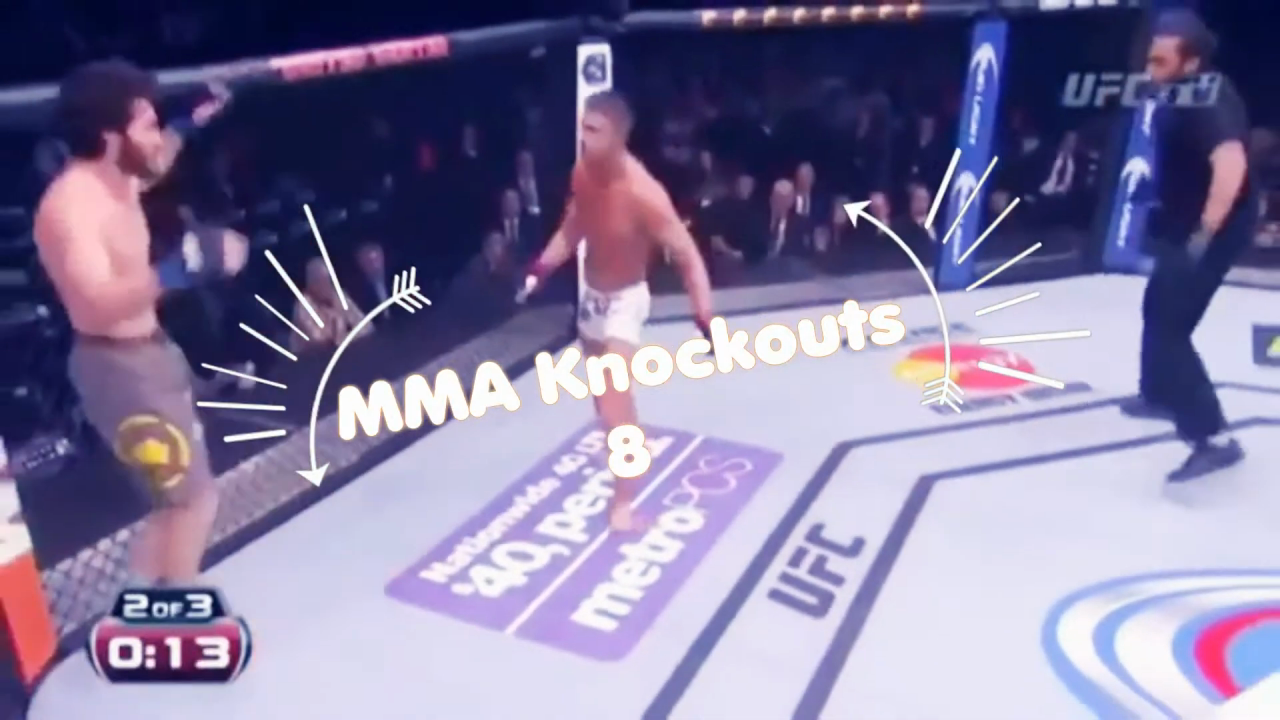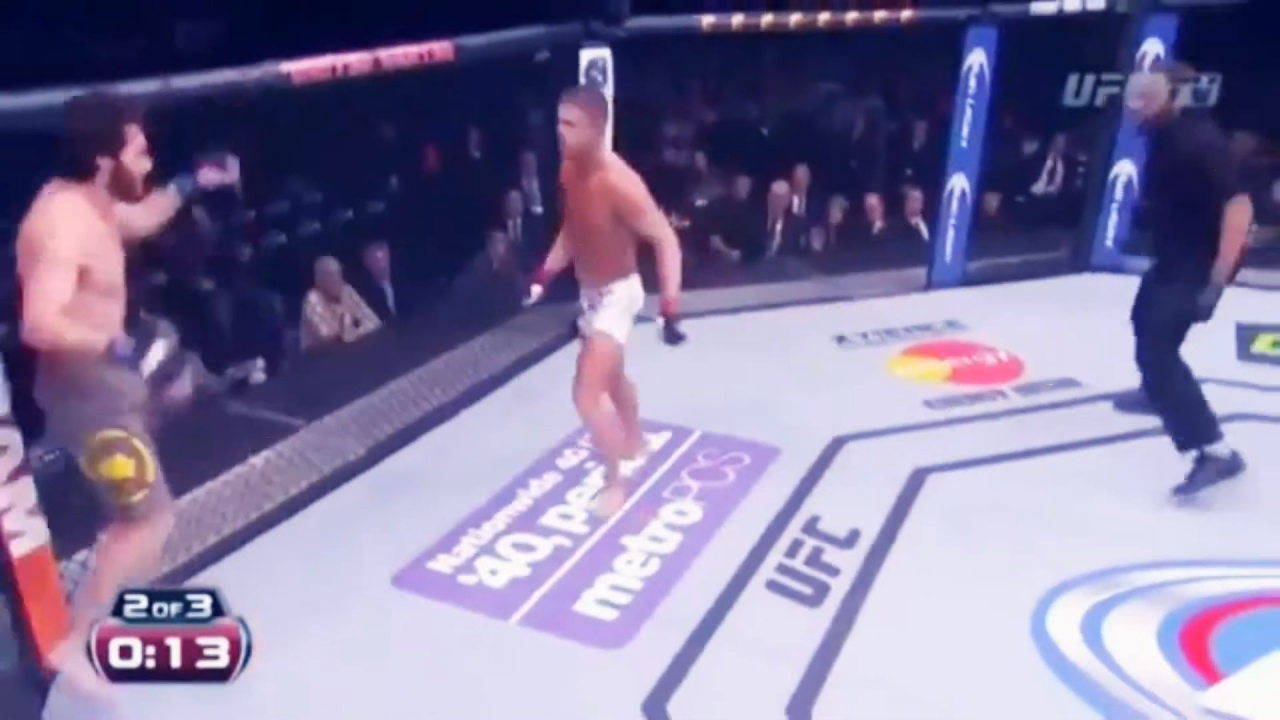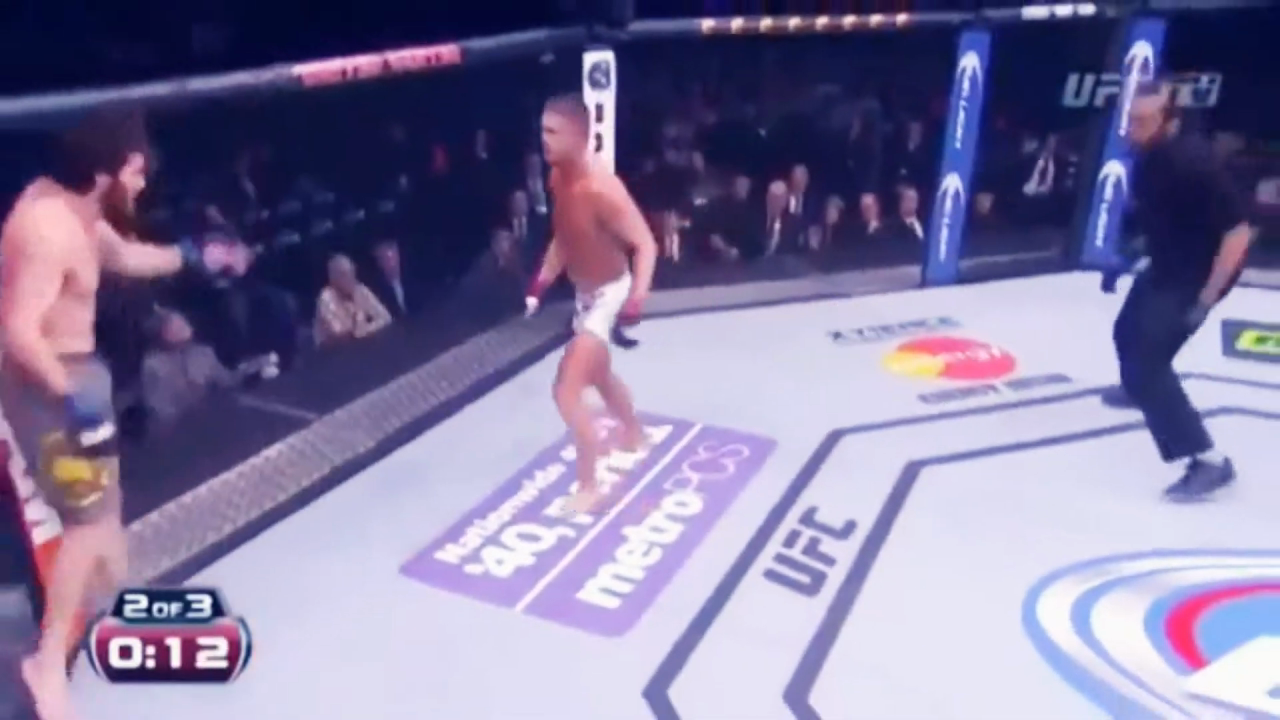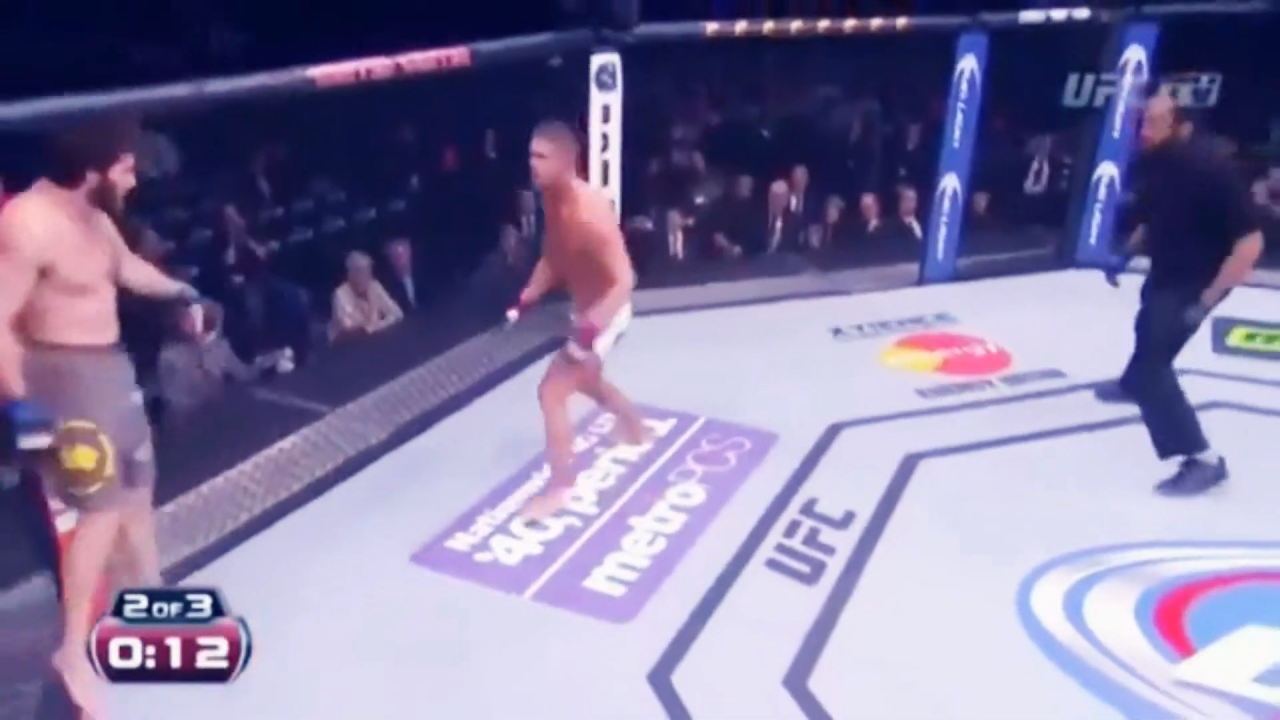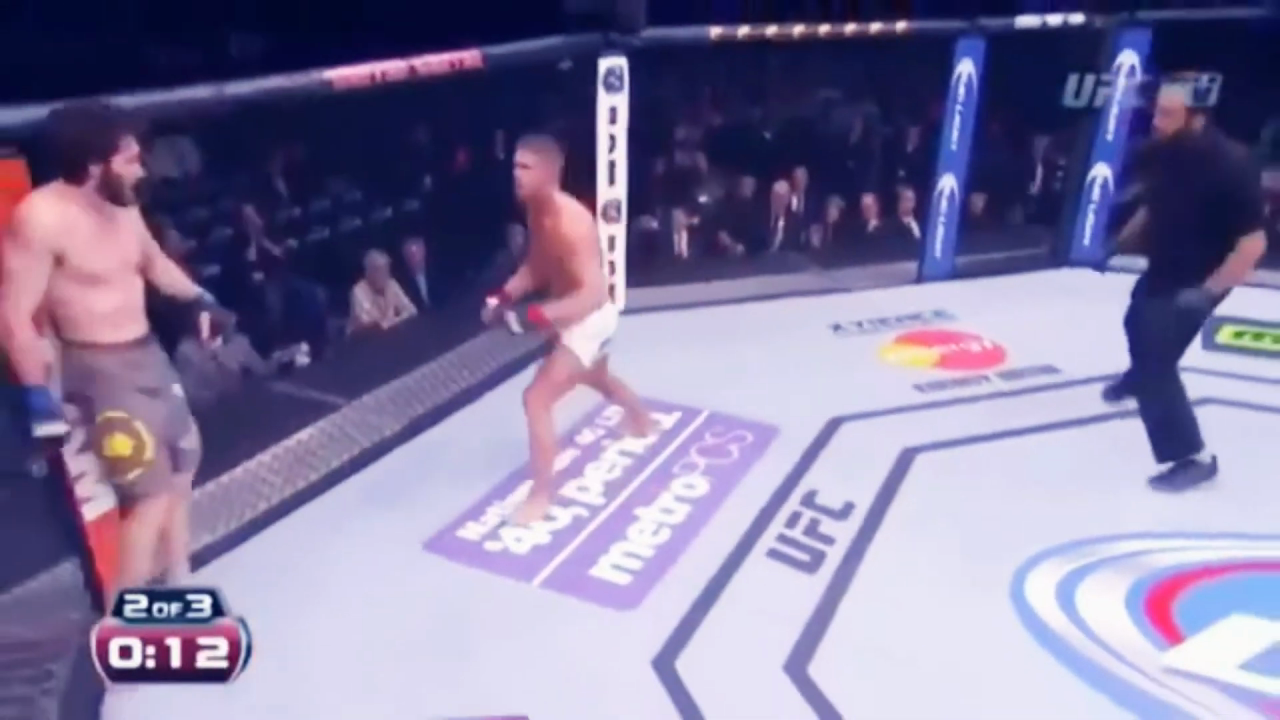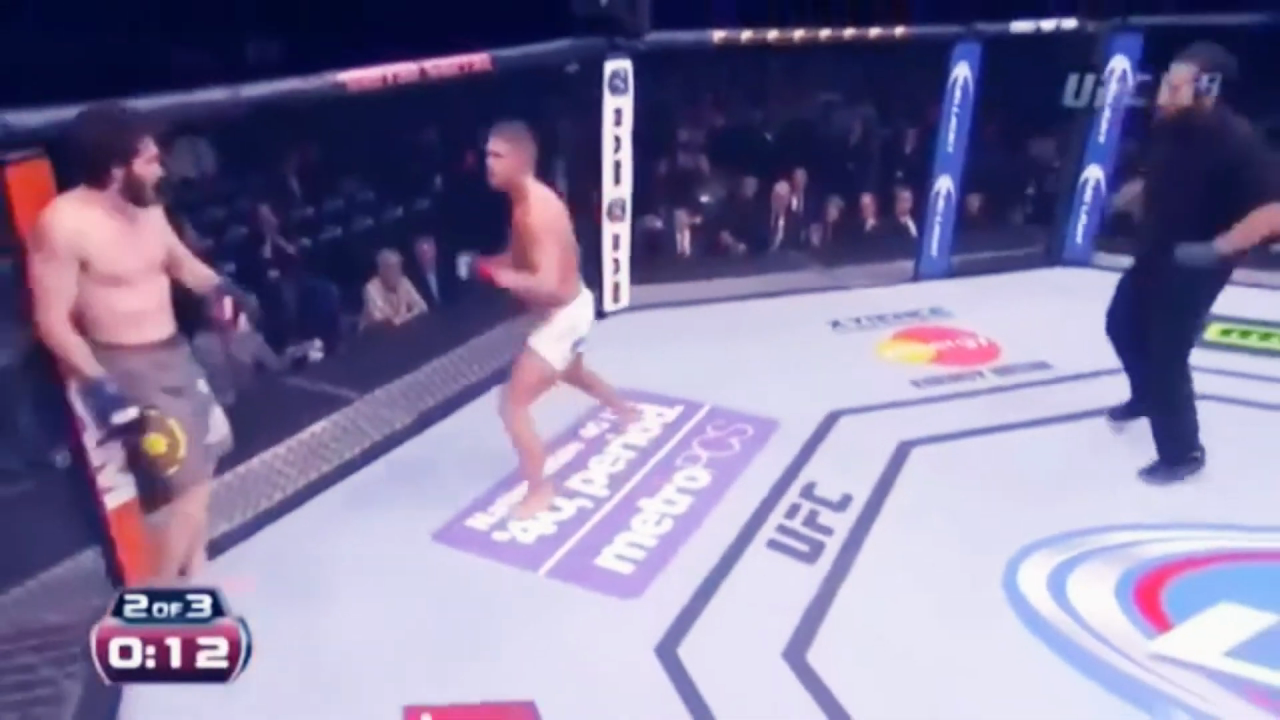
dt=0.1s
person 1, frame 1
left shoulder: (114, 178)
right shoulder: (74, 204)
left elbow: (151, 167)
right elbow: (103, 300)
left wrist: (190, 121)
right wrist: (188, 264)
left hip: (150, 352)
right hip: (116, 363)
left knee: (187, 495)
right knee: (196, 505)
left ankle: (146, 588)
person 1, frame 2
left shoulder: (91, 203)
right shoulder: (61, 220)
left elbow: (136, 222)
right elbow: (41, 325)
left wrist: (192, 184)
right wrist: (127, 350)
left hip: (106, 376)
right hip: (82, 382)
left knee: (141, 513)
right knee: (149, 521)
right ankle: (73, 644)
person 1, frame 3
left shoulder: (81, 209)
left elbow: (126, 255)
left wrist: (195, 256)
right wrist: (75, 403)
left hip: (73, 372)
left knee: (104, 506)
right knee: (91, 522)
person 1, frame 4
left shoulder: (91, 212)
left elbow: (124, 266)
left wrist: (182, 293)
left hip: (111, 361)
right hip: (67, 372)
left knee: (137, 486)
right knee: (103, 510)
right ankle: (75, 651)
person 1, frame 5
left shoulder: (122, 206)
right shoulder: (41, 218)
left elbow: (155, 263)
left wrist: (198, 299)
left hip: (149, 356)
right hip: (101, 371)
left knee: (179, 473)
right knee: (153, 496)
left ankle: (179, 583)
person 1, frame 6
left shoulder: (146, 208)
right shoulder: (64, 224)
left elbow: (181, 261)
right elbow: (52, 320)
left wrist: (219, 287)
right wrist: (99, 387)
left hip: (175, 353)
right hip: (131, 370)
left knee: (205, 463)
right knee: (193, 489)
left ankle: (196, 574)
person 2, frame 1
left shoulder: (1207, 102)
right shoulder: (1183, 99)
left elbow: (1231, 162)
left wrist: (1204, 232)
right wrist: (1162, 209)
left hip: (1210, 231)
right hip: (1183, 224)
left knee: (1168, 325)
right knee: (1158, 310)
left ankle: (1214, 437)
right ankle: (1157, 393)
person 2, frame 2
left shoulder: (1198, 140)
right shoulder: (1161, 136)
left elbow: (1239, 208)
left wrist: (1216, 282)
right wrist: (1155, 246)
left hip: (1199, 263)
right hip: (1178, 254)
left knee: (1157, 346)
right knee: (1148, 321)
left ankle: (1214, 451)
right ankle: (1158, 392)
person 2, frame 3
left shoulder: (1196, 164)
right shoulder: (1148, 160)
left elbow: (1239, 233)
left wrist: (1206, 298)
left hip: (1193, 278)
right hip: (1164, 270)
left knee: (1147, 360)
right knee: (1130, 329)
left ankle: (1207, 460)
right ankle: (1136, 388)
person 2, frame 4
left shoulder: (1209, 168)
right shoulder: (1154, 160)
left elbow: (1250, 242)
left wrist: (1206, 300)
right wrist: (1126, 252)
left hip: (1195, 281)
right hip: (1167, 270)
left knee: (1150, 361)
right knee: (1148, 330)
left ankle: (1202, 459)
right ankle: (1135, 384)
person 2, frame 5
left shoulder: (1228, 165)
right shoulder: (1160, 151)
left elbow: (1253, 241)
left wrist: (1207, 290)
right wrist: (1122, 239)
left hip: (1192, 285)
right hip: (1161, 272)
left knee: (1155, 361)
right knee: (1139, 327)
left ankle: (1195, 458)
right ankle: (1139, 380)
person 2, frame 6
left shoulder: (1237, 141)
right shoulder: (1168, 128)
left wrist: (1213, 250)
left hip: (1198, 263)
right hip: (1155, 255)
left knee: (1166, 355)
right knee: (1122, 324)
left ankle: (1184, 452)
right ankle: (1145, 396)
person 3, frame 1
left shoulder: (643, 195)
right shoulder: (581, 173)
left elbow: (688, 254)
left wrist: (704, 316)
right wrist: (539, 270)
left hip: (624, 300)
right hip: (591, 294)
left knee: (609, 400)
right knee: (608, 384)
left ankle: (625, 497)
person 3, frame 2
left shoulder: (620, 184)
right shoulder: (570, 169)
left elbow: (666, 242)
left wrist: (670, 302)
right wrist: (544, 275)
left hip: (616, 294)
right hip: (588, 289)
left knee: (587, 390)
right knee: (610, 375)
left ankle: (615, 479)
right ankle: (632, 442)
person 3, frame 3
left shoulder: (601, 188)
right shoulder: (557, 176)
left elbow: (646, 245)
left wrist: (636, 302)
right wrist: (541, 282)
left hip: (608, 296)
right hip: (586, 293)
left knee: (566, 387)
right knee: (597, 374)
left ankle: (589, 483)
right ankle: (633, 435)
person 3, frame 4
left shoulder: (589, 214)
right shoulder: (550, 200)
left elbow: (624, 281)
left wrist: (594, 326)
right wrist: (525, 300)
left hip: (600, 314)
right hip: (584, 307)
left knee: (552, 393)
right knee: (587, 380)
left ankle: (559, 487)
right ankle: (636, 429)
person 3, frame 5
left shoulder: (568, 225)
right shoulder: (540, 213)
left elbow: (592, 292)
right elbow: (536, 267)
left wrist: (543, 316)
right wrist: (504, 296)
left hip: (590, 319)
right hip: (584, 317)
left knee: (537, 400)
right knee: (596, 377)
left ankle: (540, 495)
right ankle: (641, 421)
person 3, frame 6
left shoulder: (537, 212)
right shoulder: (523, 199)
left elbow: (549, 285)
right elbow: (522, 256)
left wrist: (495, 274)
right wrist: (493, 264)
left hip: (563, 317)
right hip: (566, 310)
left knee: (512, 403)
right knee: (570, 371)
left ankle: (539, 490)
right ankle: (621, 408)
